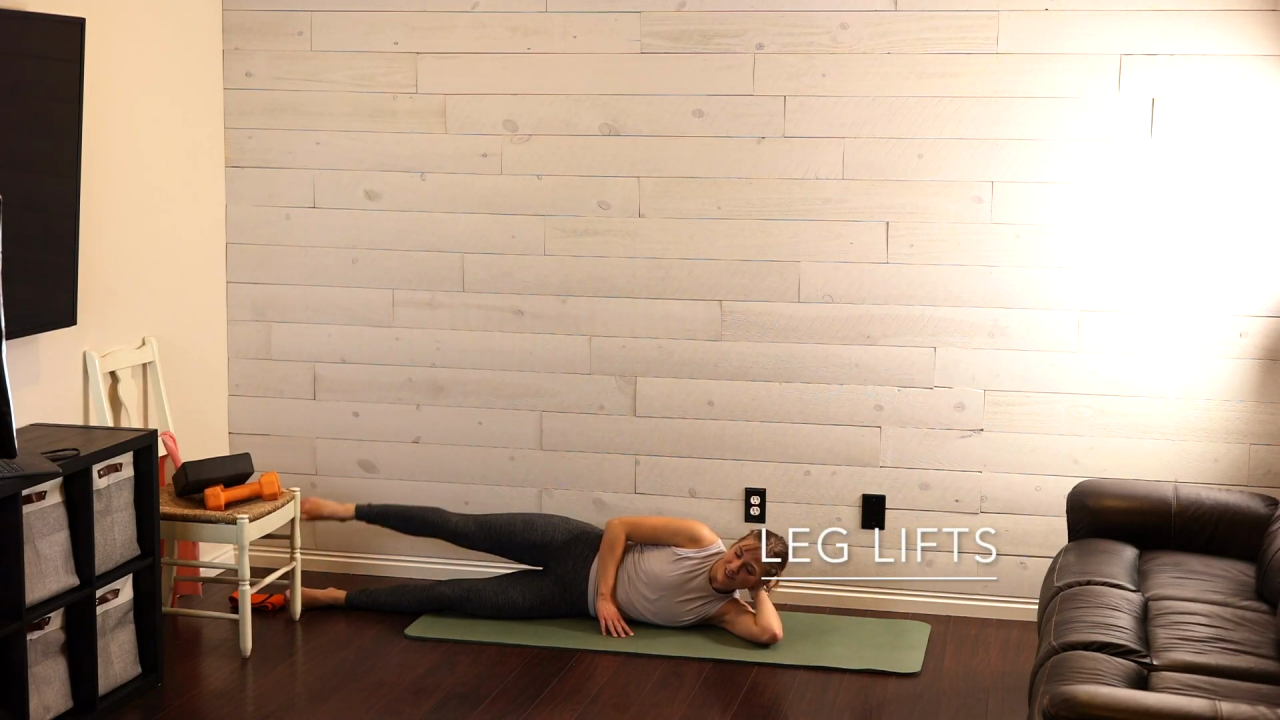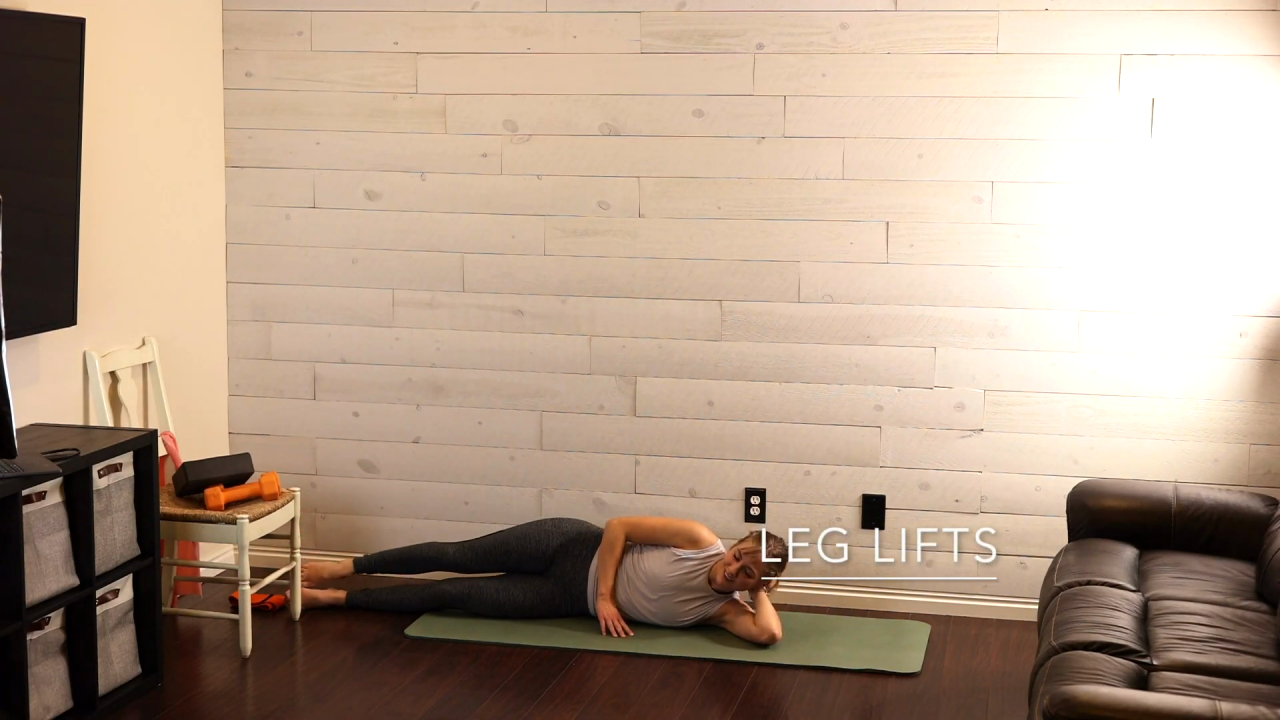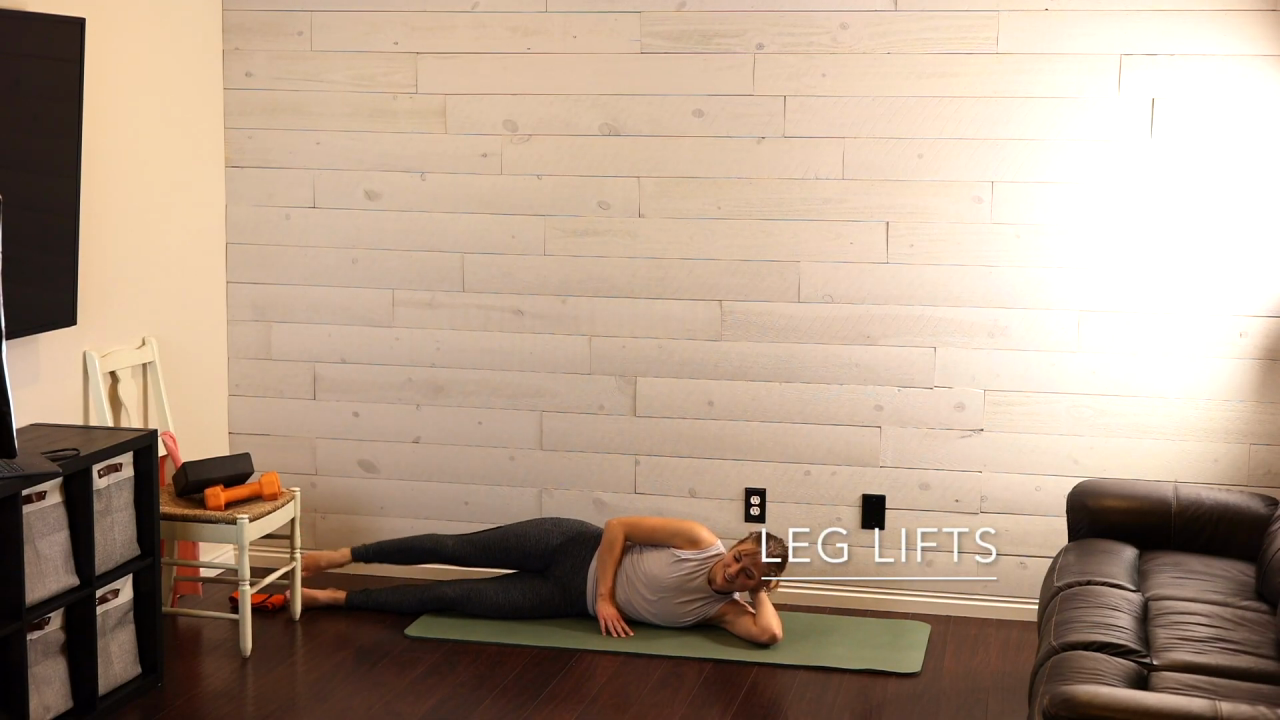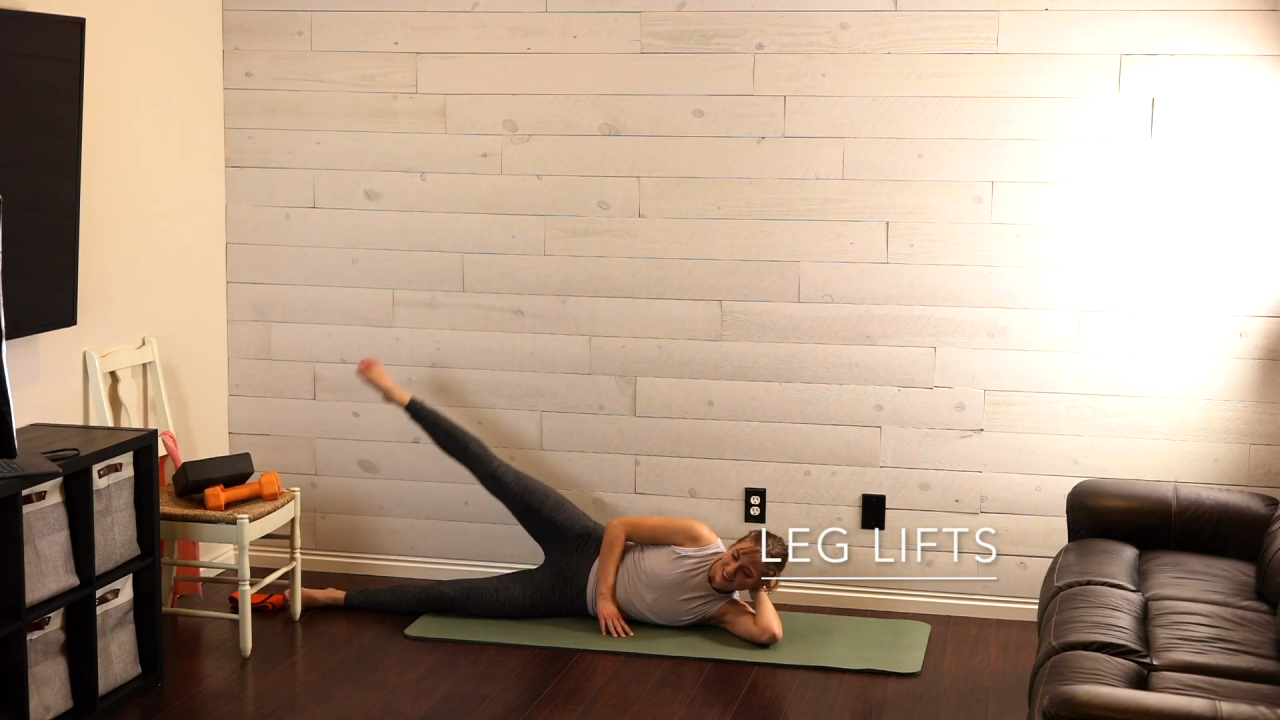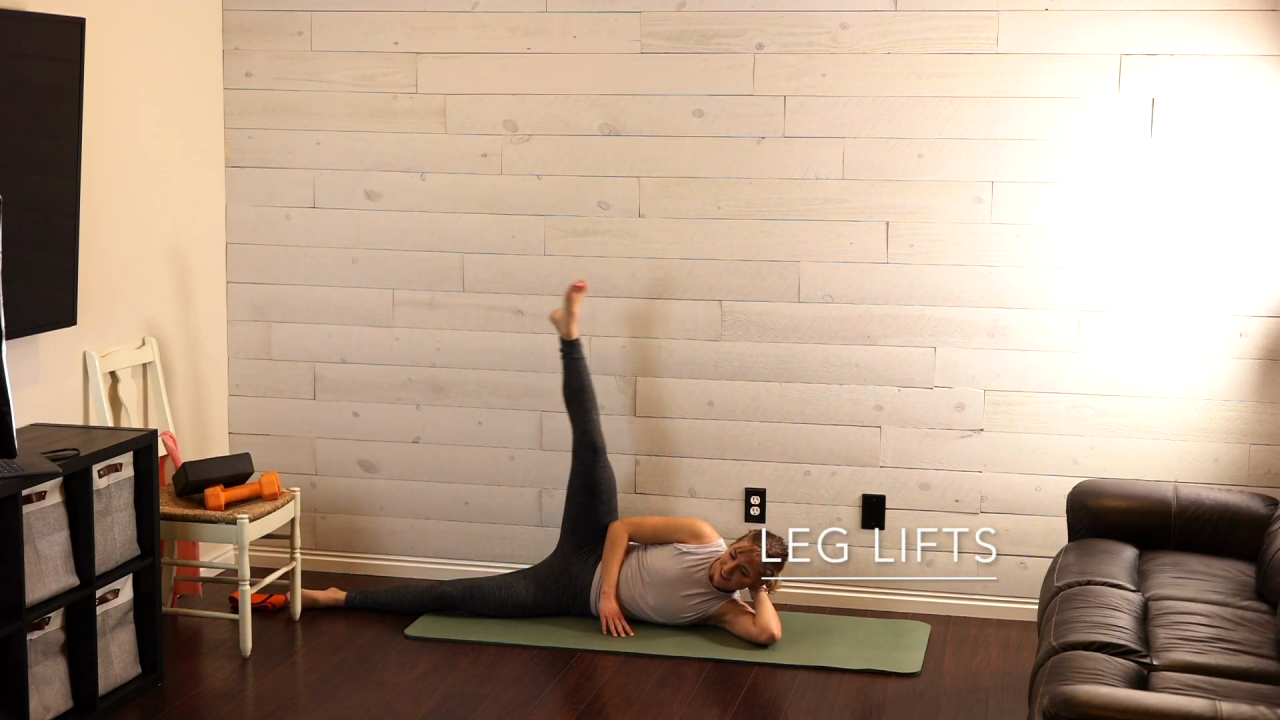
dt=0.3s
person 1, frame 1
left shoulder: (725, 608)
right shoulder: (701, 540)
left elbow: (772, 633)
right elbow: (618, 526)
left wrist: (760, 590)
right wrist: (606, 593)
left hip: (574, 601)
right hip: (578, 554)
left knee: (454, 596)
right knee: (465, 529)
left ankle: (336, 597)
right ankle: (347, 510)
person 1, frame 2
left shoulder: (723, 609)
right shoulder: (699, 540)
left elbow: (769, 633)
right elbow: (618, 526)
left wrist: (760, 589)
right wrist: (606, 593)
left hip: (572, 599)
right hip: (575, 550)
left knee: (451, 595)
right knee: (456, 556)
left ankle: (336, 598)
right ankle: (345, 568)
person 1, frame 3
left shoulder: (724, 609)
right shoulder: (700, 540)
left elbow: (770, 633)
right elbow: (617, 525)
left wrist: (760, 588)
right wrist: (605, 593)
left hip: (572, 598)
right hip: (574, 548)
left knee: (450, 596)
right knee: (455, 549)
left ankle: (335, 598)
right ankle: (342, 556)
person 1, frame 4
left shoulder: (727, 611)
right shoulder: (702, 539)
left elbow: (770, 632)
right elbow: (619, 528)
left wrist: (761, 592)
right wrist: (606, 595)
left hip: (576, 598)
right hip: (584, 556)
left knee: (455, 596)
right knee: (493, 474)
left ankle: (334, 598)
right ankle: (398, 396)
person 1, frame 5
left shoulder: (724, 608)
right shoulder: (702, 537)
left elbow: (768, 634)
right elbow: (622, 528)
left wrist: (760, 588)
right wrist: (608, 592)
left hip: (577, 597)
right hip: (590, 554)
left knee: (454, 596)
right knee: (590, 444)
left ankle: (338, 600)
right ankle: (570, 331)
